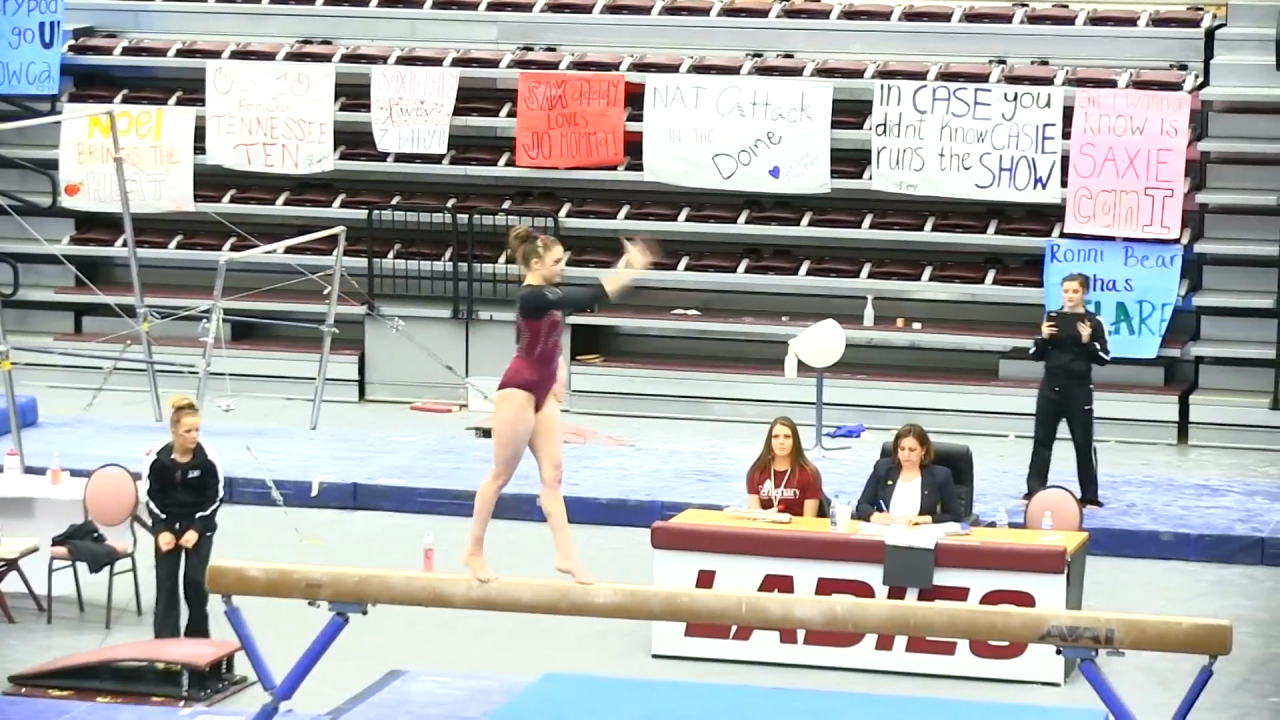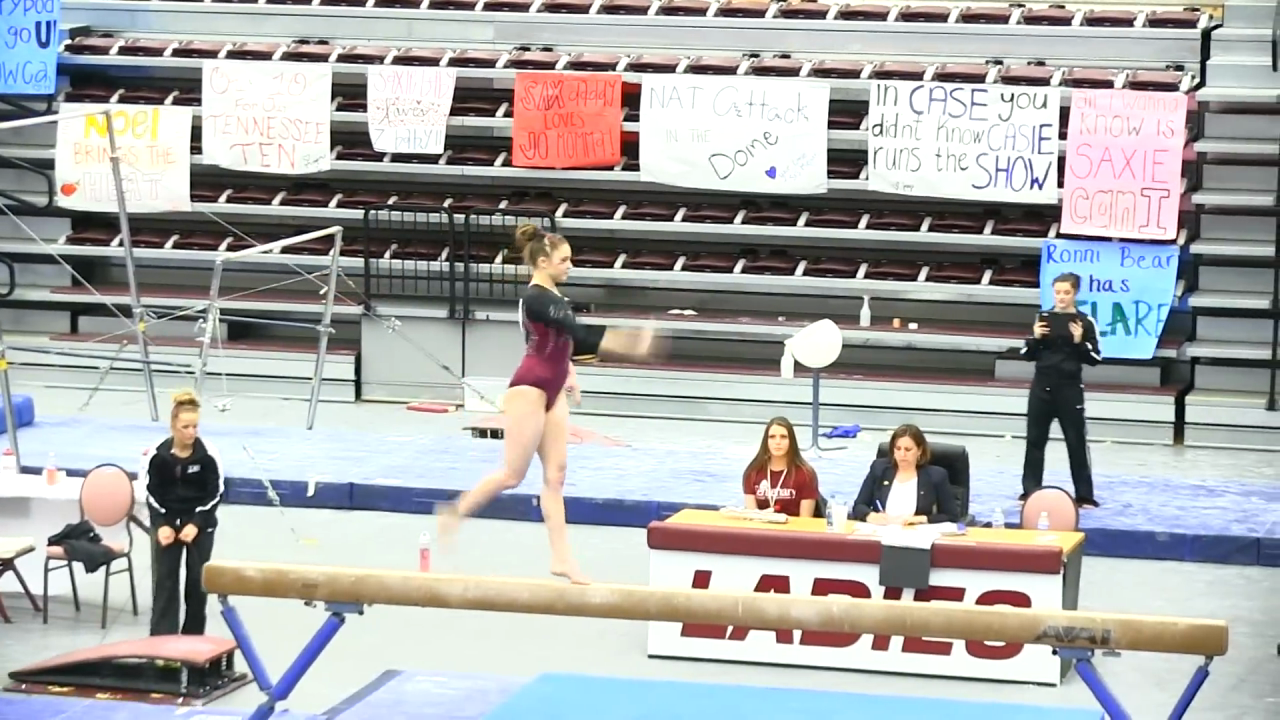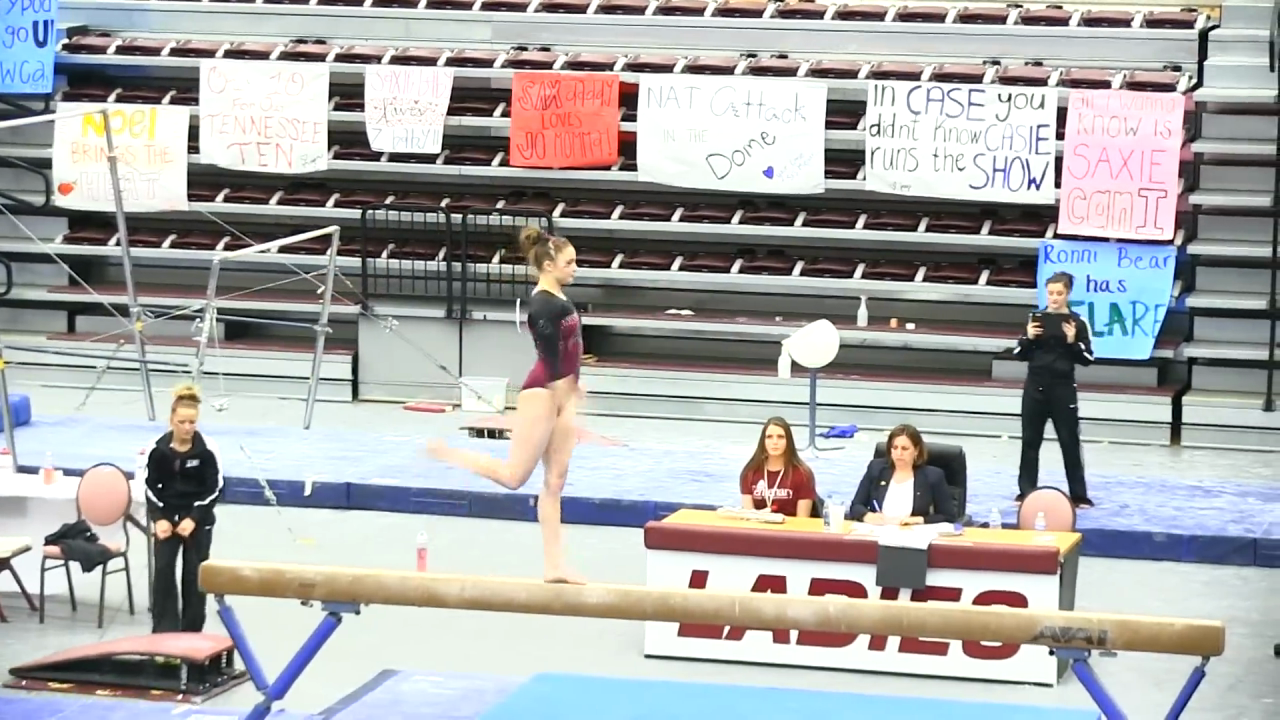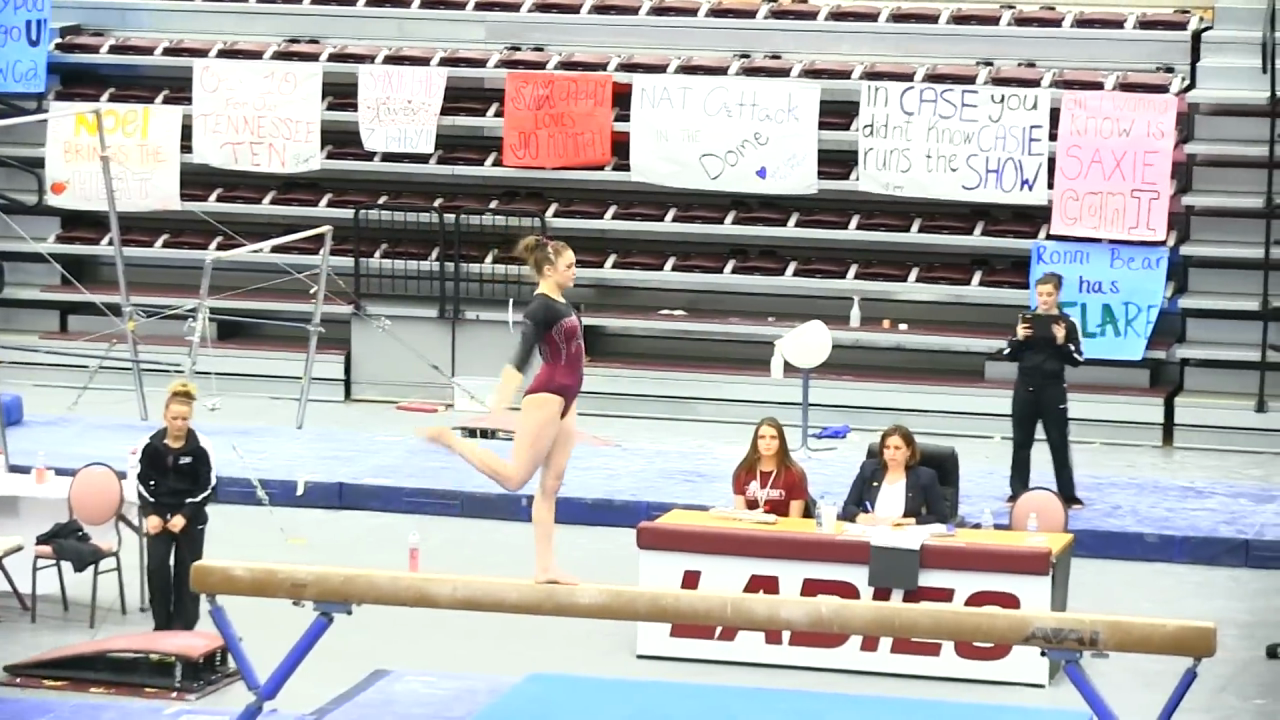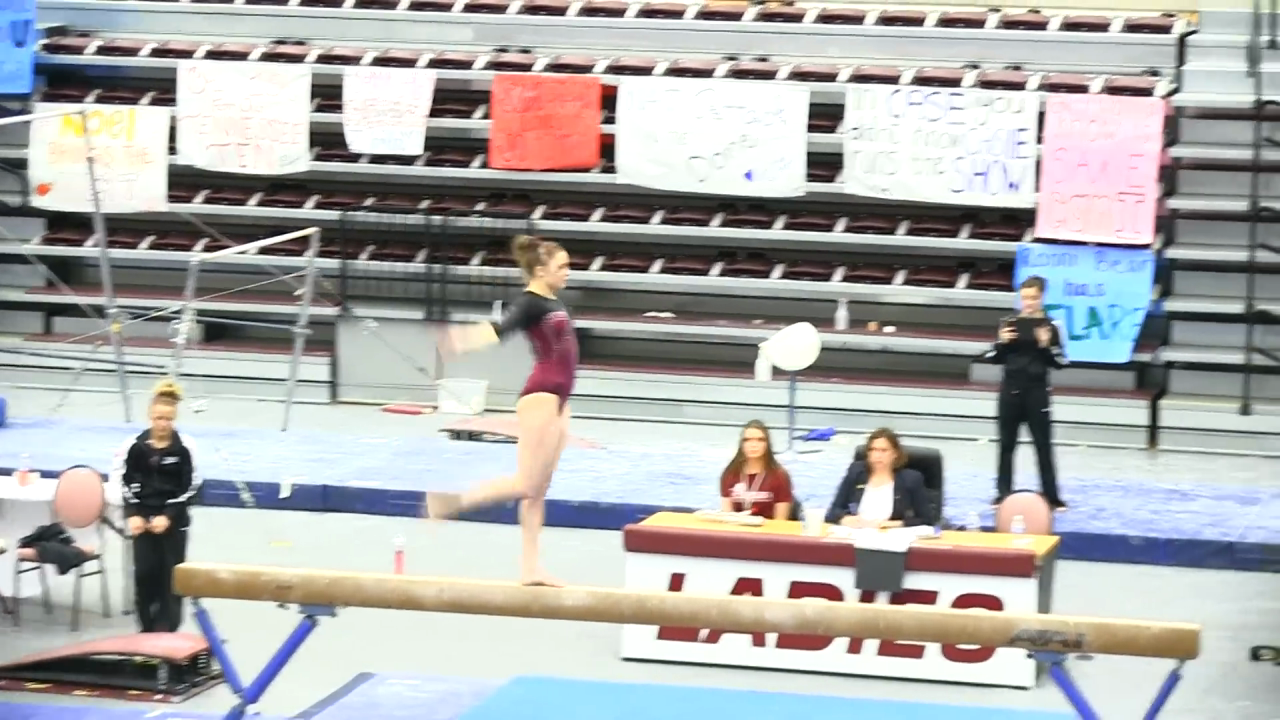
dt=0.1s
person 1, frame 1
left shoulder: (546, 294)
right shoulder: (531, 297)
right elbow: (587, 298)
left wrist: (559, 369)
right wrist: (629, 267)
left hip: (541, 392)
right hip: (517, 391)
left knee: (552, 476)
right knee: (501, 476)
left ankle: (566, 557)
right ankle: (474, 553)
person 1, frame 2
left shoulder: (551, 294)
right shoulder: (538, 299)
right elbow: (580, 334)
left wrist: (568, 372)
right wrist: (632, 344)
left hip: (551, 392)
right hip: (530, 390)
left knee: (555, 477)
right knee: (511, 475)
left ankle: (562, 559)
right ankle: (456, 512)
person 1, frame 3
left shoulder: (557, 298)
right shoulder: (544, 306)
right elbow: (550, 356)
right wrist: (562, 401)
left hip: (560, 395)
right hip: (542, 393)
left knee: (555, 481)
right knee: (513, 475)
left ankle: (554, 564)
right ankle: (445, 453)
person 1, frame 4
left shoulder: (557, 301)
right shoulder: (540, 308)
right elbow: (523, 351)
right wrist: (502, 393)
left hip: (564, 400)
right hip: (547, 398)
left knee: (551, 484)
right knee: (515, 477)
left ankle: (545, 566)
right ankle: (448, 437)
person 1, frame 5
left shoulder: (549, 301)
right shoulder: (530, 304)
right elbow: (503, 326)
right wrist: (468, 340)
left hip: (555, 398)
right hip: (541, 398)
left knee: (537, 485)
right knee: (528, 485)
left ankle: (531, 568)
right ankle: (450, 502)
person 2, frame 1
left shoulder: (208, 459)
right shoulder: (158, 460)
left elbow: (215, 498)
right elbow: (152, 498)
left wrist: (196, 529)
right wrist: (162, 530)
left hip: (200, 524)
right hip: (168, 524)
left knee: (196, 580)
right knee: (165, 581)
left ankle: (198, 635)
right ankle: (166, 639)
person 2, frame 2
left shoulder: (208, 454)
right shoulder: (158, 455)
left elbow: (215, 493)
right elbow: (152, 493)
left wrist: (196, 524)
right wrist: (161, 524)
left hip: (200, 520)
right hip: (168, 519)
left knee: (197, 578)
right knee: (164, 577)
left ankle: (193, 633)
right ankle: (163, 636)
person 2, frame 3
left shoulder: (206, 450)
right shoulder: (158, 449)
left elbow: (214, 488)
right elbow: (151, 486)
left wrist: (194, 518)
right wrist: (158, 518)
left hip: (199, 517)
right hip: (167, 514)
left knee: (195, 574)
right knee: (163, 572)
left ankle: (190, 630)
right ankle: (164, 632)
person 2, frame 4
left shoulder: (200, 447)
right shoulder: (151, 445)
left elbow: (207, 486)
right elbow: (143, 482)
left wrist: (185, 515)
right wrist: (150, 514)
left hip: (191, 516)
right hip: (159, 512)
left knee: (187, 573)
right knee: (157, 568)
left ankle: (182, 629)
right ankle: (162, 626)
person 2, frame 5
left shoulder: (185, 447)
right shoulder: (135, 446)
left elbow: (191, 487)
right elbow: (125, 481)
left wrist: (168, 516)
right wrist: (132, 513)
left hip: (174, 518)
right hip: (144, 515)
left knee: (170, 573)
right knee: (144, 572)
left ankle: (165, 631)
right ankle: (148, 627)
person 3, frame 1
left shoulder: (1093, 322)
right shoulder: (1052, 318)
left elbow: (1104, 358)
right elbow: (1036, 355)
left wrist: (1088, 342)
right wrist: (1043, 338)
left hip: (1079, 389)
right hip: (1051, 387)
left knee: (1084, 442)
right knee: (1042, 439)
left ankle: (1089, 496)
right ankle: (1035, 490)
person 3, frame 2
left shoulder: (1085, 322)
right shoulder: (1043, 318)
left elbow: (1095, 359)
right elbow: (1027, 355)
left wrist: (1079, 342)
right wrist: (1035, 338)
left hip: (1070, 389)
right hip: (1042, 387)
left knee: (1076, 442)
right knee: (1035, 439)
left ankle: (1084, 495)
right ankle: (1030, 490)
person 3, frame 3
left shoulder: (1077, 322)
right shoulder: (1036, 318)
left elbow: (1087, 359)
right elbow: (1020, 355)
left wrist: (1073, 342)
right wrist: (1028, 338)
left hip: (1063, 388)
right hip: (1035, 387)
left knee: (1070, 441)
right knee: (1030, 440)
left ankle: (1078, 494)
right ankle: (1026, 491)
person 3, frame 4
left shoulder: (1067, 323)
right shoulder: (1025, 320)
left elbow: (1077, 360)
right elbow: (1010, 355)
left wrist: (1062, 343)
right wrist: (1018, 339)
left hip: (1053, 389)
right hip: (1025, 387)
left knee: (1059, 442)
right knee: (1021, 441)
left ankle: (1068, 495)
right ankle: (1018, 492)
person 3, frame 5
left shoulder: (1051, 326)
right shoulder: (1009, 324)
left elbow: (1061, 362)
right elbow: (993, 358)
left wrist: (1046, 346)
right wrist: (1002, 343)
left hip: (1037, 392)
right hip: (1010, 390)
left knee: (1043, 444)
right knee: (1007, 443)
left ankle: (1052, 496)
right ankle: (1003, 493)
